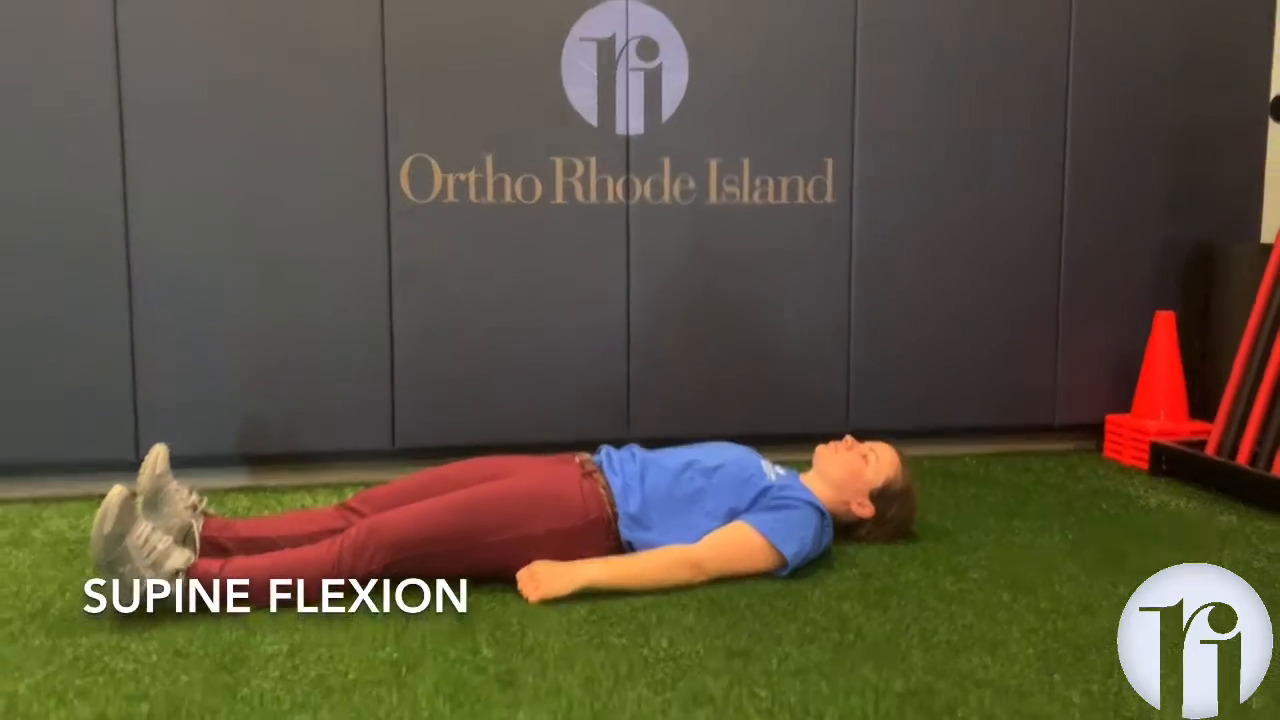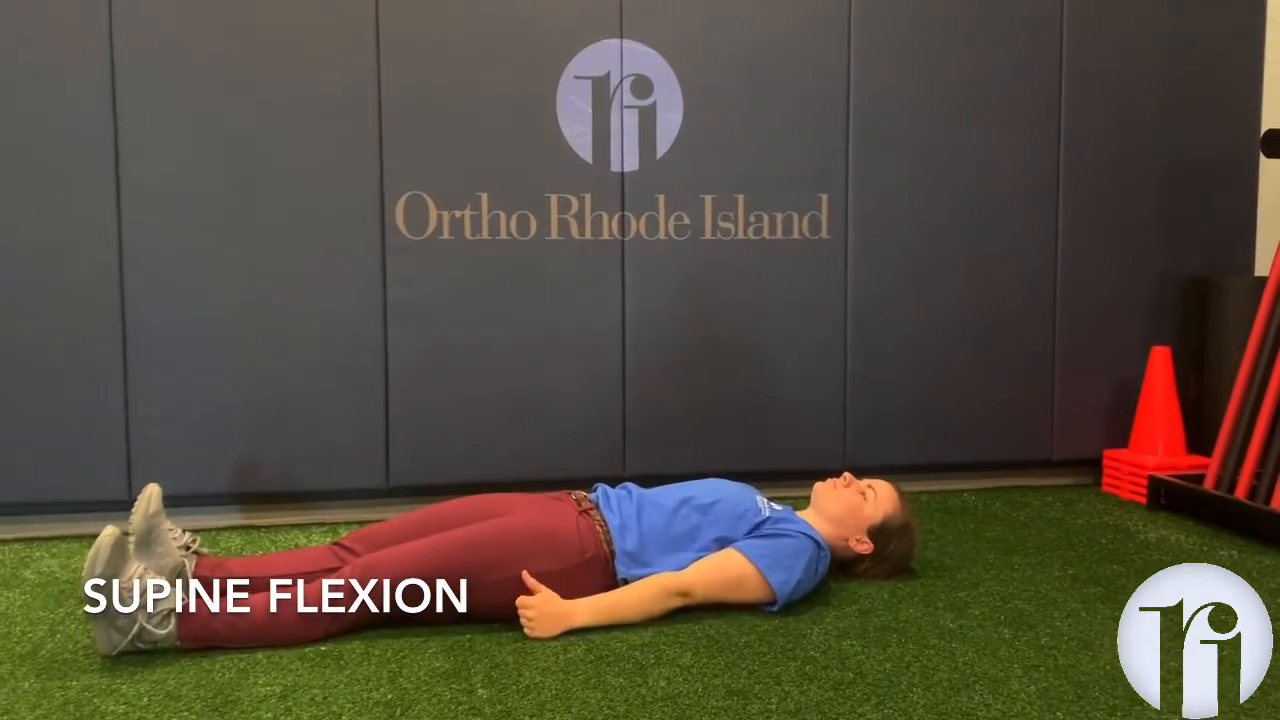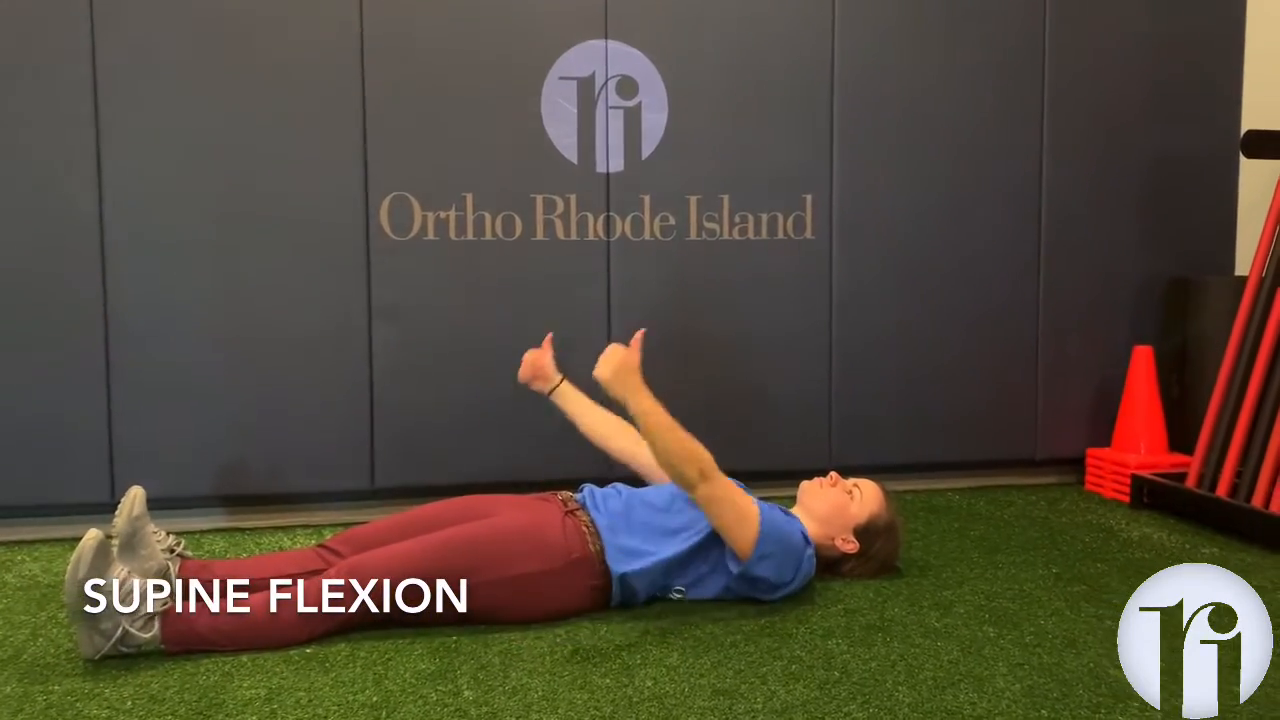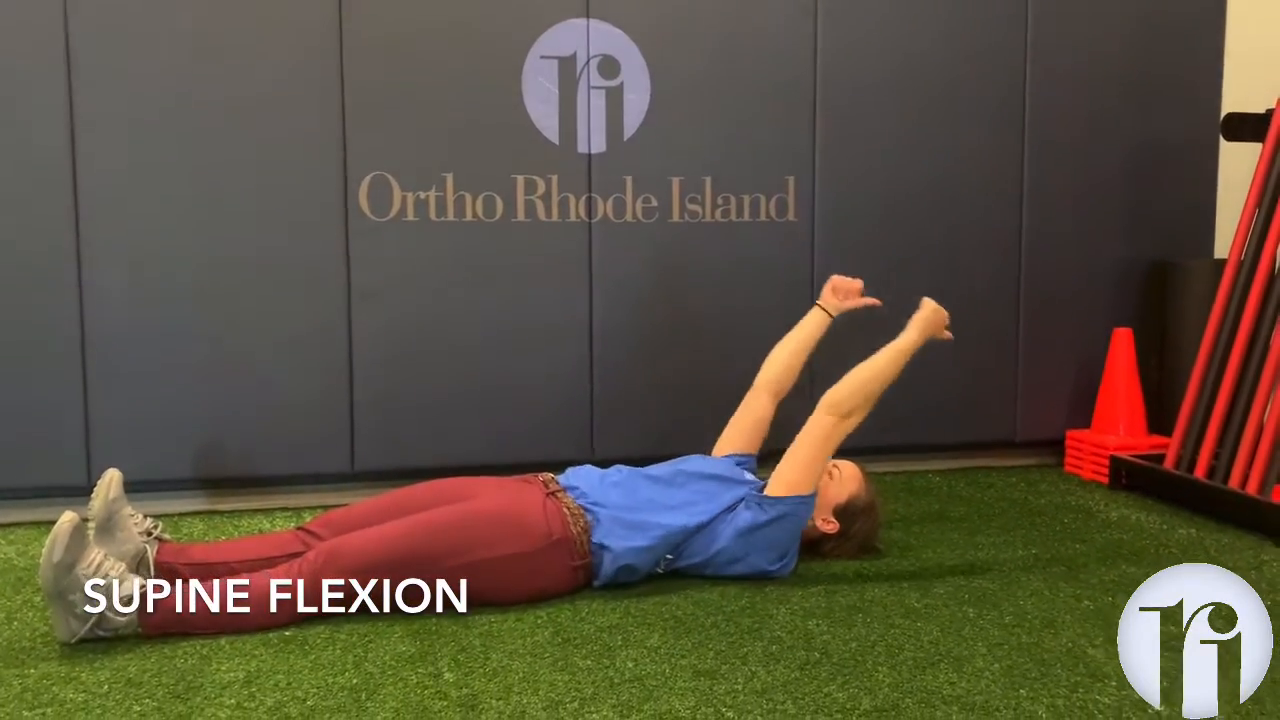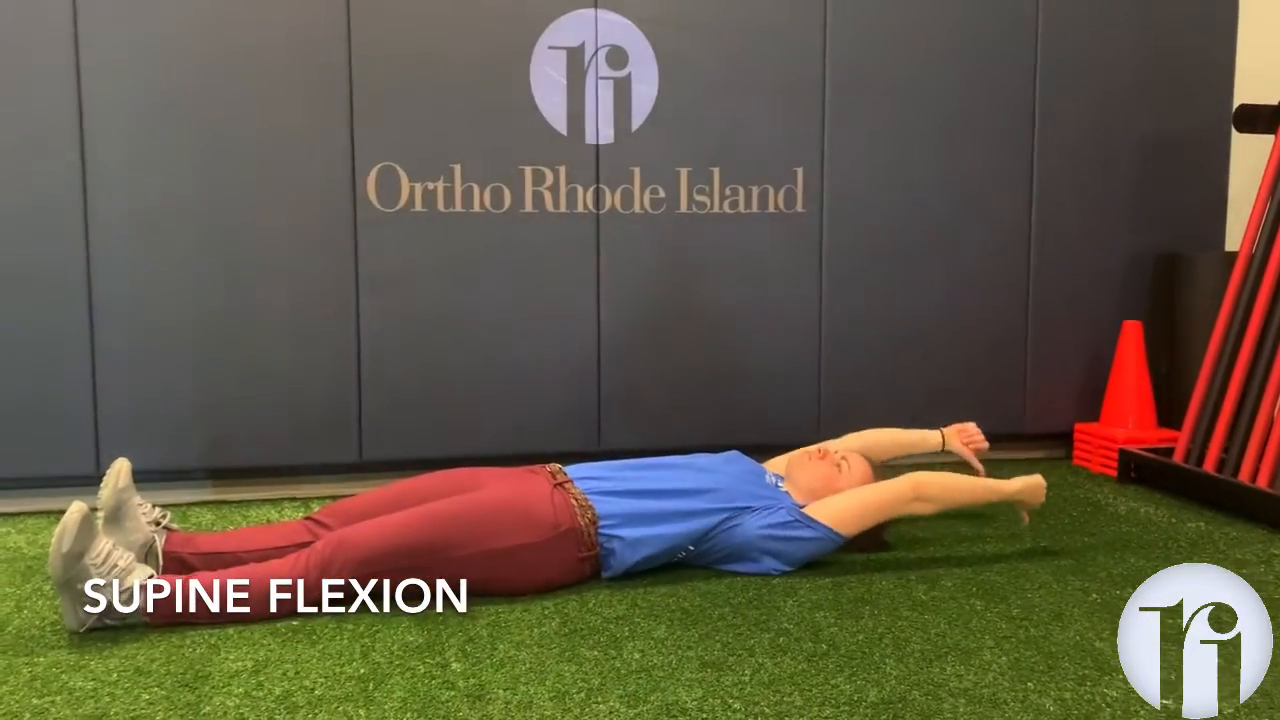
dt=1s
person 1, frame 1
left shoulder: (800, 521)
right shoulder: (772, 480)
left elbow: (694, 561)
left wrist: (574, 575)
left hip: (591, 517)
right hip: (581, 473)
left knee: (377, 547)
right knee: (366, 512)
left ankle: (180, 578)
right ankle: (203, 531)
person 1, frame 2
left shoulder: (795, 554)
right shoulder: (767, 516)
left elbow: (684, 586)
left wrist: (572, 613)
left hip: (586, 556)
right hip: (577, 509)
left knee: (372, 584)
right knee: (357, 553)
left ankle: (167, 620)
right ankle: (192, 567)
person 1, frame 3
left shoulder: (782, 554)
right shoulder: (752, 514)
left elbow: (696, 475)
right elbow: (638, 452)
left wrist: (634, 392)
right wrist: (557, 388)
left hip: (574, 560)
right hip: (564, 513)
left knee: (356, 590)
right knee: (345, 554)
left ankle: (149, 620)
right ankle: (174, 569)
person 1, frame 4
left shoulder: (767, 534)
right shoulder: (736, 482)
left elbow: (833, 413)
right elbow: (768, 390)
left wrist: (912, 337)
right wrist: (824, 311)
left hip: (555, 543)
right hip: (540, 495)
left knee: (333, 574)
right knee: (325, 539)
left ankle: (127, 606)
right ankle: (154, 555)
person 1, frame 5
left shoulder: (789, 528)
right shoulder: (764, 476)
left elbow: (897, 495)
right elbow: (856, 433)
left wrist: (1009, 488)
right wrist: (944, 437)
left hip: (562, 535)
right hip: (545, 486)
left knee: (345, 563)
right knee: (337, 527)
left ankle: (140, 596)
right ankle: (164, 545)
